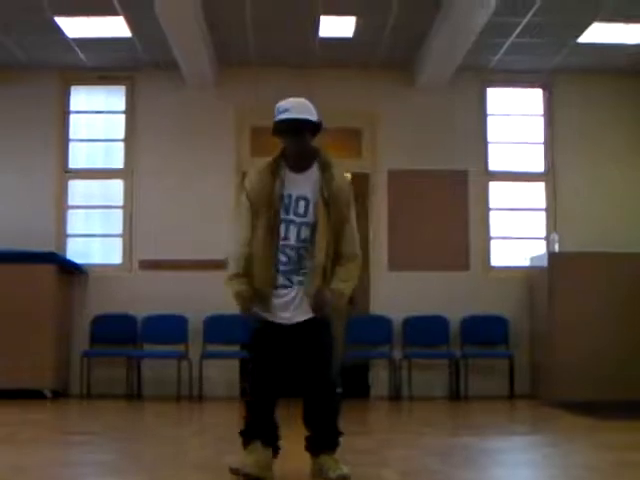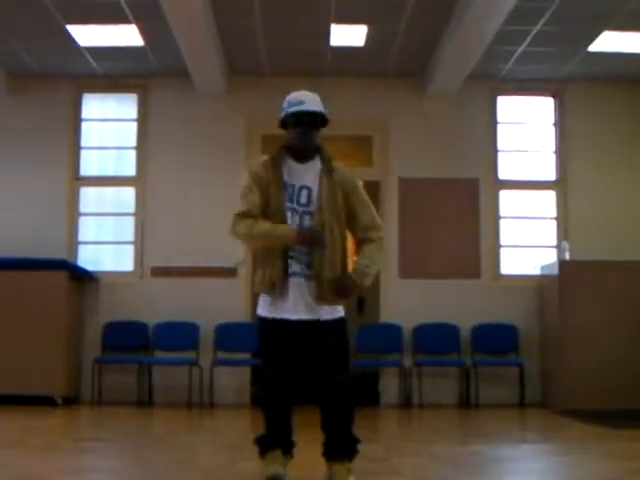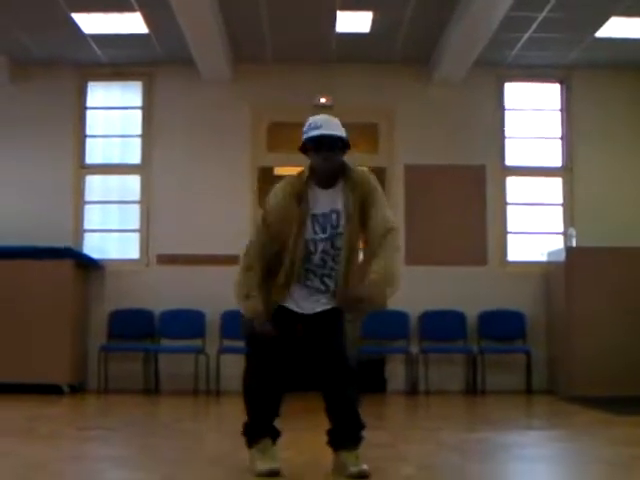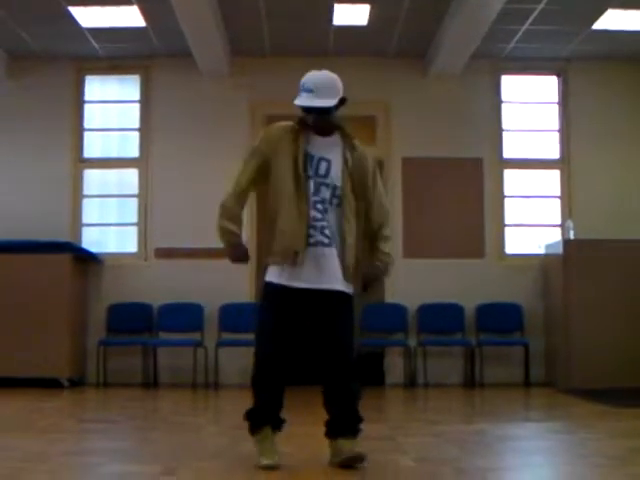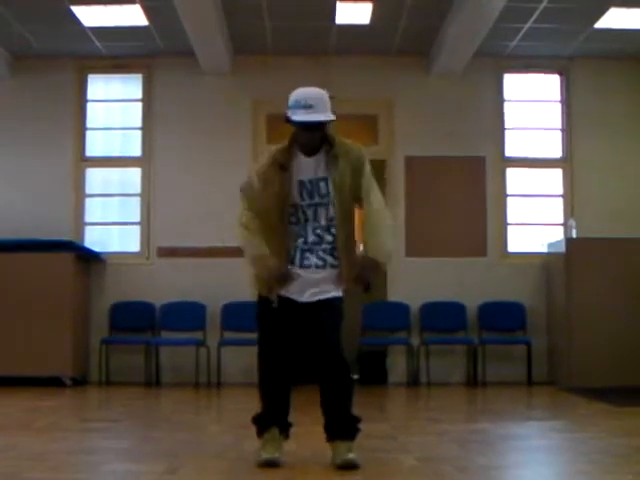
dt=0.5s
person 1, frame 1
left shoulder: (336, 184)
right shoulder: (259, 180)
left elbow: (348, 249)
right elbow: (245, 239)
left wrist: (336, 293)
right wrist: (241, 287)
left hip: (313, 308)
right hip: (267, 307)
left knee: (322, 386)
right knee: (260, 384)
person 1, frame 2
left shoulder: (340, 179)
right shoulder: (264, 171)
left elbow: (371, 233)
right elbow: (242, 222)
left wrist: (359, 277)
right wrist: (290, 236)
left hip: (326, 306)
right hip: (277, 304)
left knee: (336, 389)
right knee: (276, 389)
person 1, frame 3
left shoulder: (363, 185)
right shoulder: (285, 195)
left elbow: (384, 239)
right elbow: (256, 255)
left wrist: (372, 290)
right wrist: (253, 311)
left hip: (328, 303)
right hip: (280, 301)
left knee: (339, 375)
right knee: (262, 375)
left ankle: (346, 450)
right ankle: (262, 446)
person 1, frame 4
left shoulder: (357, 156)
right shoulder: (278, 140)
left elbow: (376, 214)
right elbow: (241, 183)
left wrist: (380, 260)
right wrist: (231, 233)
left hip: (336, 279)
right hip: (286, 275)
left knee: (340, 361)
right knee: (270, 359)
left ankle: (342, 438)
right ankle: (265, 436)
person 1, frame 5
left shoulder: (349, 158)
right shoulder: (273, 167)
left elbow: (372, 206)
right elbow: (253, 218)
left wrist: (372, 254)
right wrist: (265, 263)
left hip: (328, 285)
right hip: (278, 285)
left knee: (331, 361)
right knee: (274, 363)
left ankle: (341, 439)
right ankle: (272, 435)
